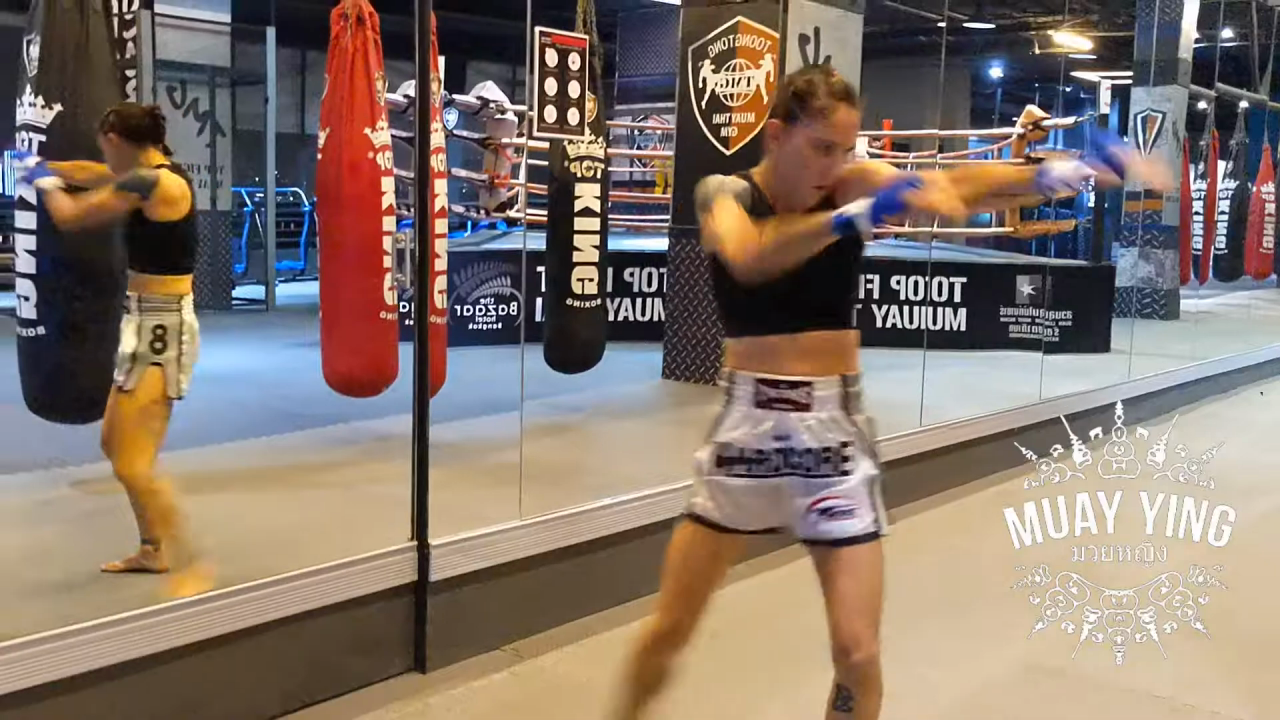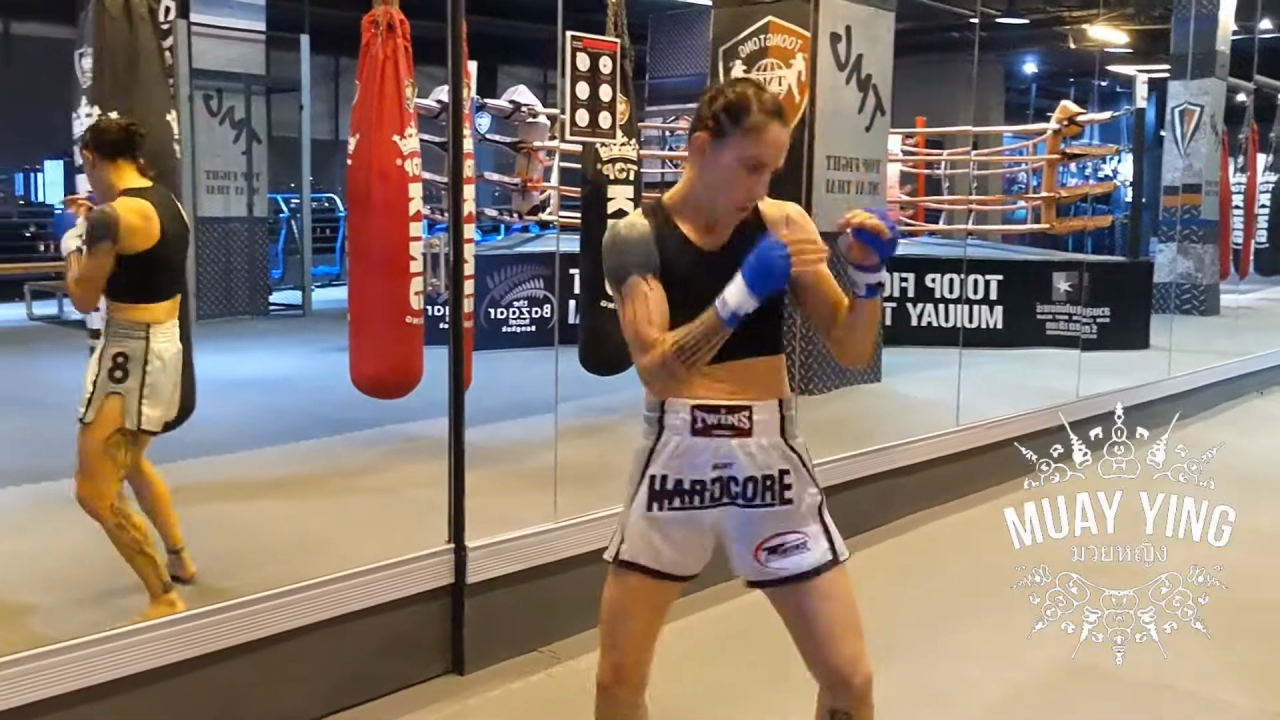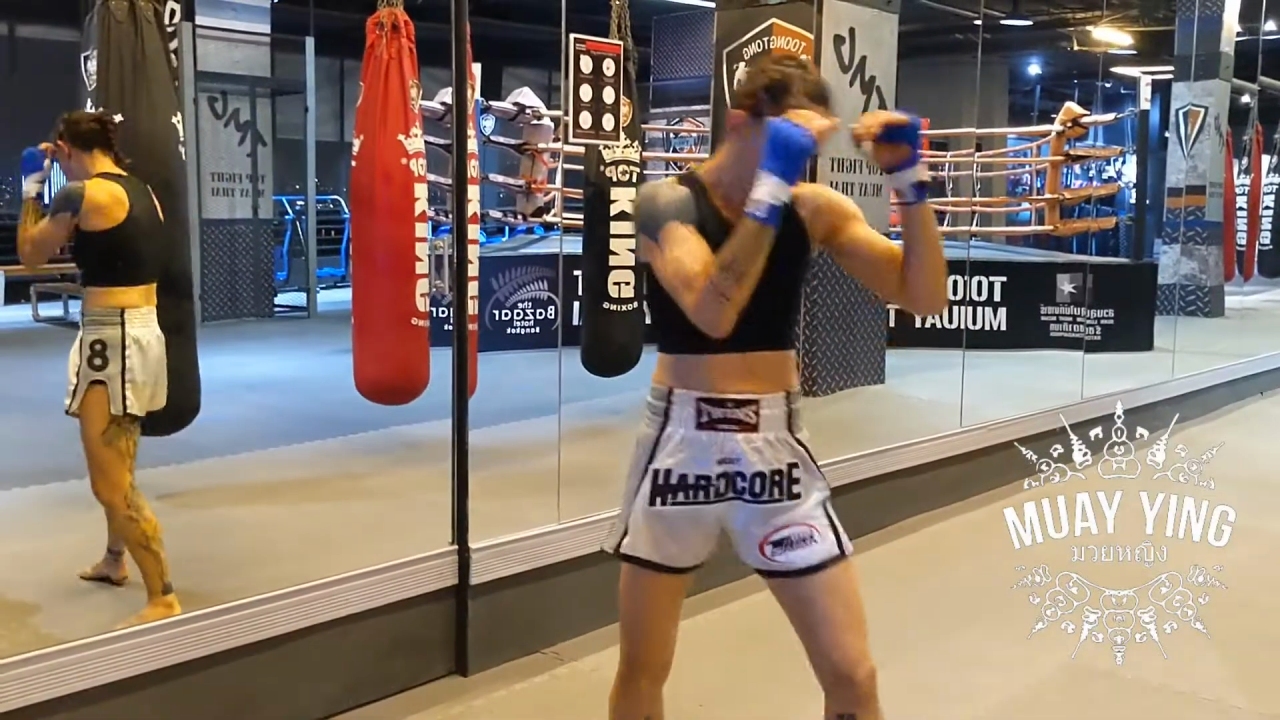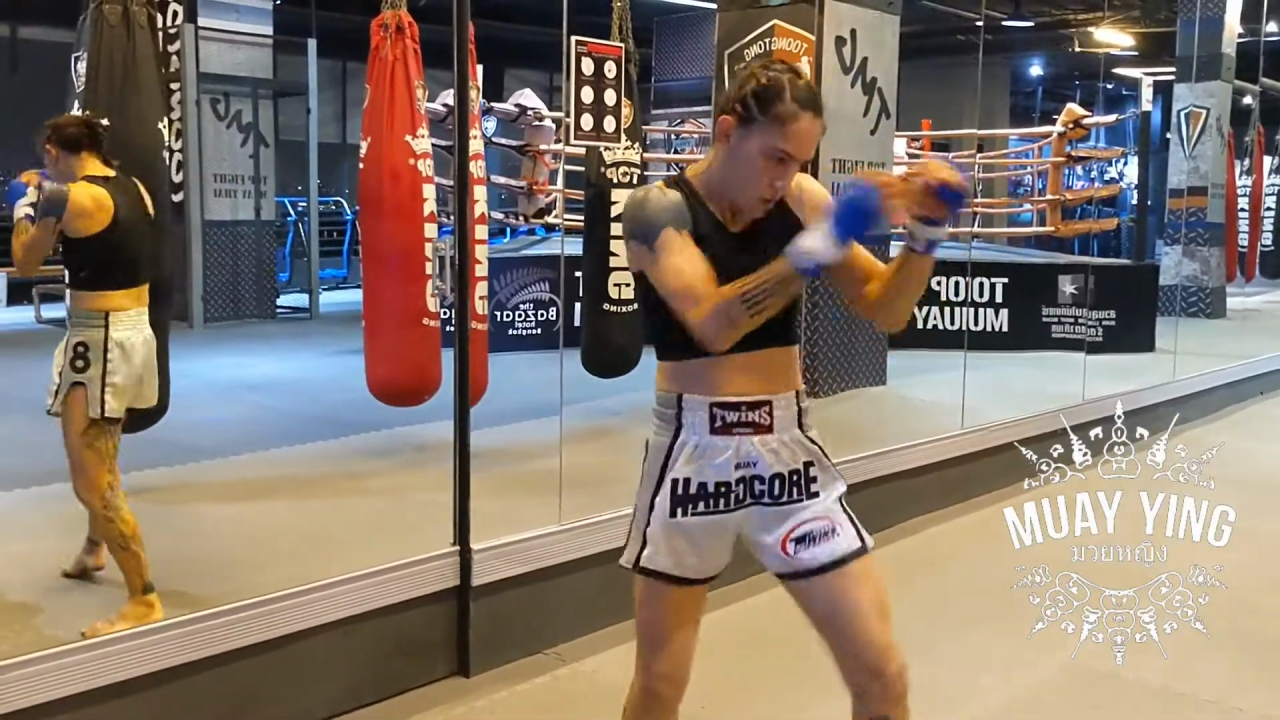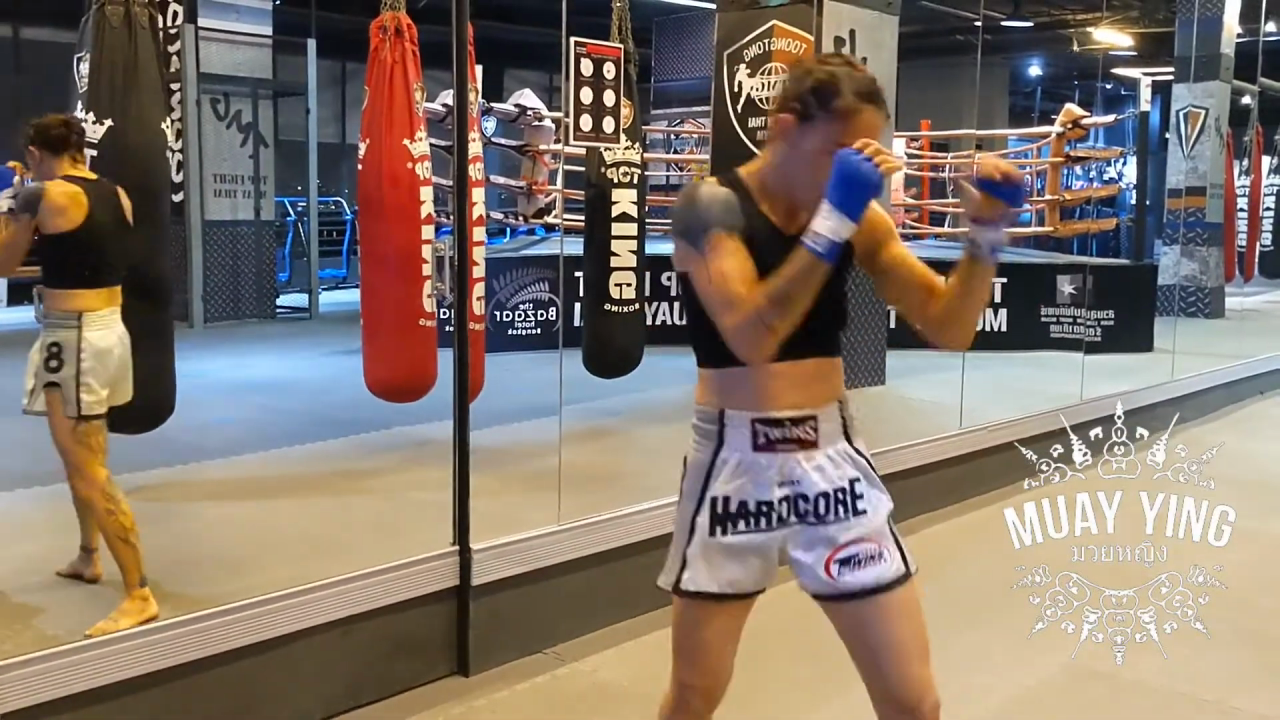
dt=0.7s
person 1, frame 1
left shoulder: (859, 182)
right shoulder: (723, 194)
left elbow: (969, 185)
right elbow: (750, 256)
left wrist: (1059, 171)
right wrist: (857, 211)
left hip: (834, 432)
right hip: (750, 431)
left knee: (857, 654)
right knee: (671, 626)
person 1, frame 2
left shoulder: (784, 225)
right shoulder: (636, 236)
left elbow: (854, 352)
right elbow: (656, 371)
left wrist: (868, 273)
right wrist: (743, 294)
left hip: (769, 461)
right hip: (678, 461)
person 1, frame 3
left shoulder: (816, 207)
right shoulder: (666, 201)
left elbow: (924, 296)
right elbow: (713, 311)
left wrist: (907, 176)
right wrist: (772, 186)
left hip: (776, 449)
right hip: (681, 448)
person 1, frame 4
left shoulder: (802, 198)
right shoulder: (659, 208)
left elbow: (886, 310)
right elbow: (714, 326)
left wrist: (925, 227)
right wrist: (825, 239)
left hip: (787, 449)
right hip: (694, 452)
person 1, frame 5
left shoulder: (858, 207)
right shoulder: (708, 206)
left elbow: (950, 327)
right elbow: (751, 338)
left wrist: (986, 230)
right wrist: (834, 218)
left hip: (832, 464)
right hip: (733, 467)
person 2, frame 1
left shoulder: (152, 182)
right shoulder: (164, 175)
left elbow: (71, 216)
right elbow: (99, 175)
left wrist: (45, 177)
right wrist: (43, 165)
left hip: (160, 329)
right hip: (149, 324)
left knee: (133, 463)
right knee: (115, 440)
left ankle: (190, 566)
right ankle: (155, 549)
person 2, frame 2
left shoulder: (115, 215)
right shoulder: (170, 202)
left elbow: (83, 297)
left wrist: (72, 239)
left hip: (130, 354)
right hip: (163, 346)
left knee: (96, 493)
right knee: (130, 461)
left ankle: (165, 598)
right ankle: (178, 559)
person 2, frame 3
left shoulder: (82, 194)
right shoulder: (141, 191)
left elbow: (30, 253)
left wrist: (32, 186)
left hip: (112, 342)
right hip: (141, 333)
left knee: (113, 484)
right knee: (107, 459)
left ankle: (163, 600)
right ankle: (114, 558)
person 2, frame 4
left shoulder: (67, 197)
right shoulder: (134, 188)
left elbow: (24, 264)
left wrist: (24, 207)
left hip: (98, 342)
right hip: (133, 334)
left knee: (93, 482)
right knee: (95, 456)
left ankle: (143, 601)
right ankle: (94, 549)
person 2, frame 5
left shoulder: (43, 194)
right shoulder: (116, 194)
left hip: (71, 342)
right hip: (108, 333)
left knee: (91, 477)
right knee: (76, 455)
left ankle: (140, 597)
right ankle: (88, 557)
